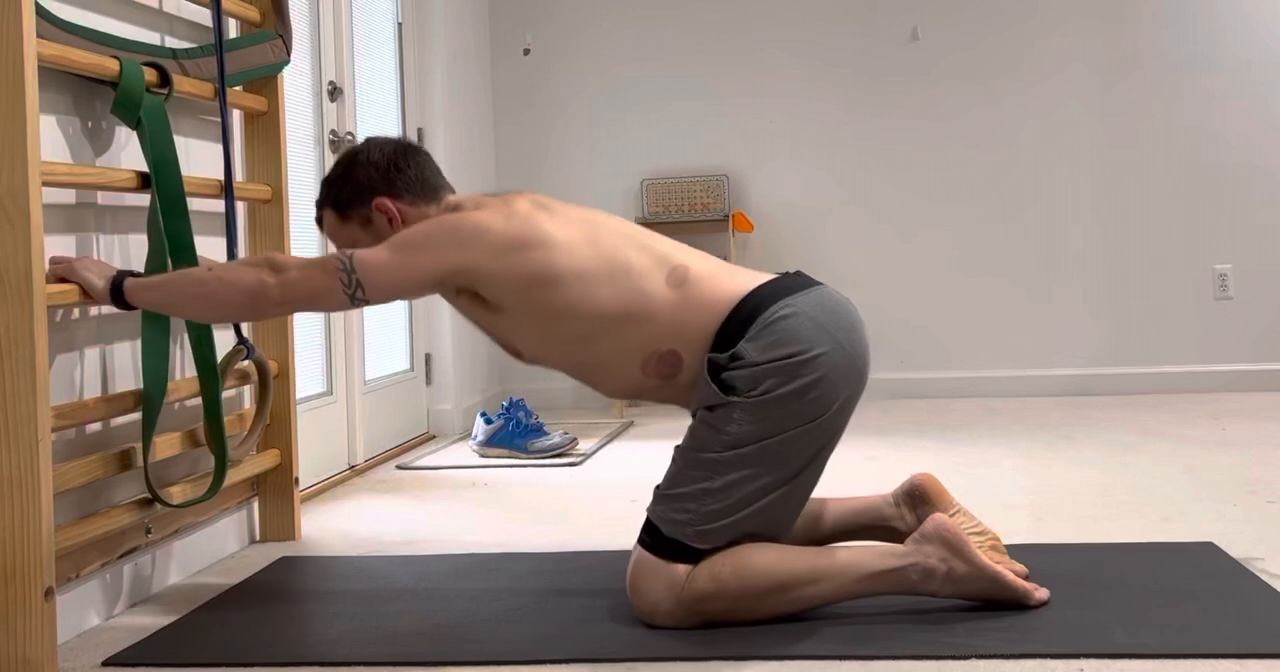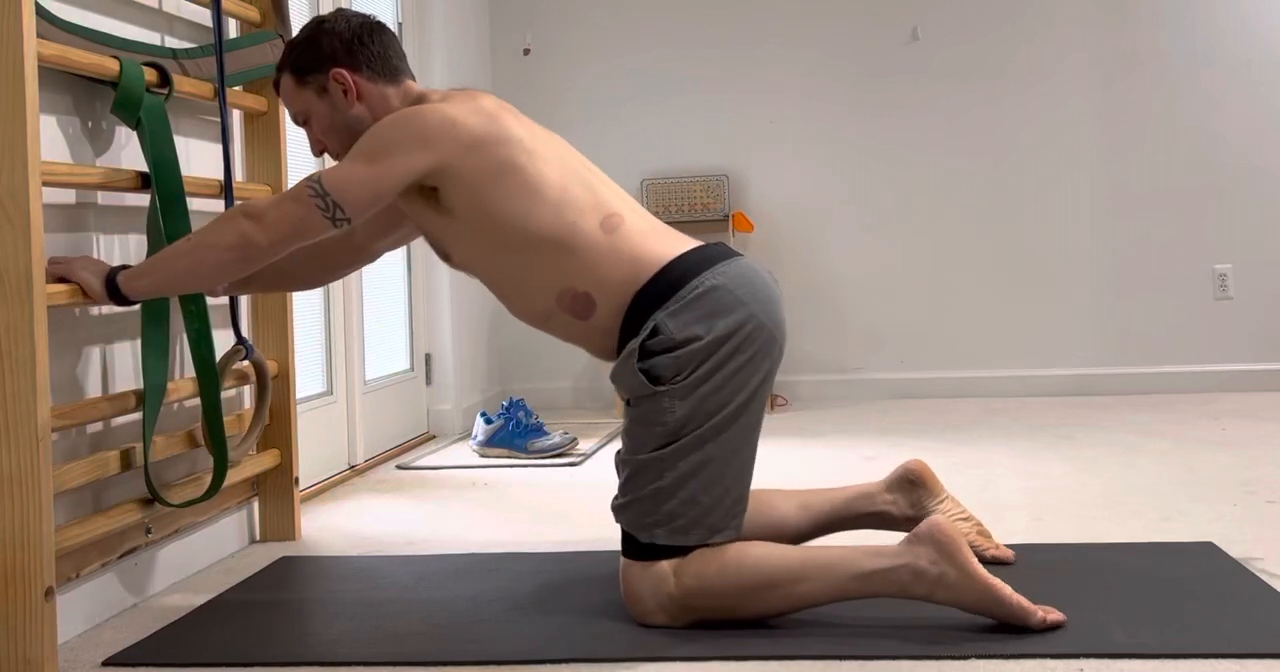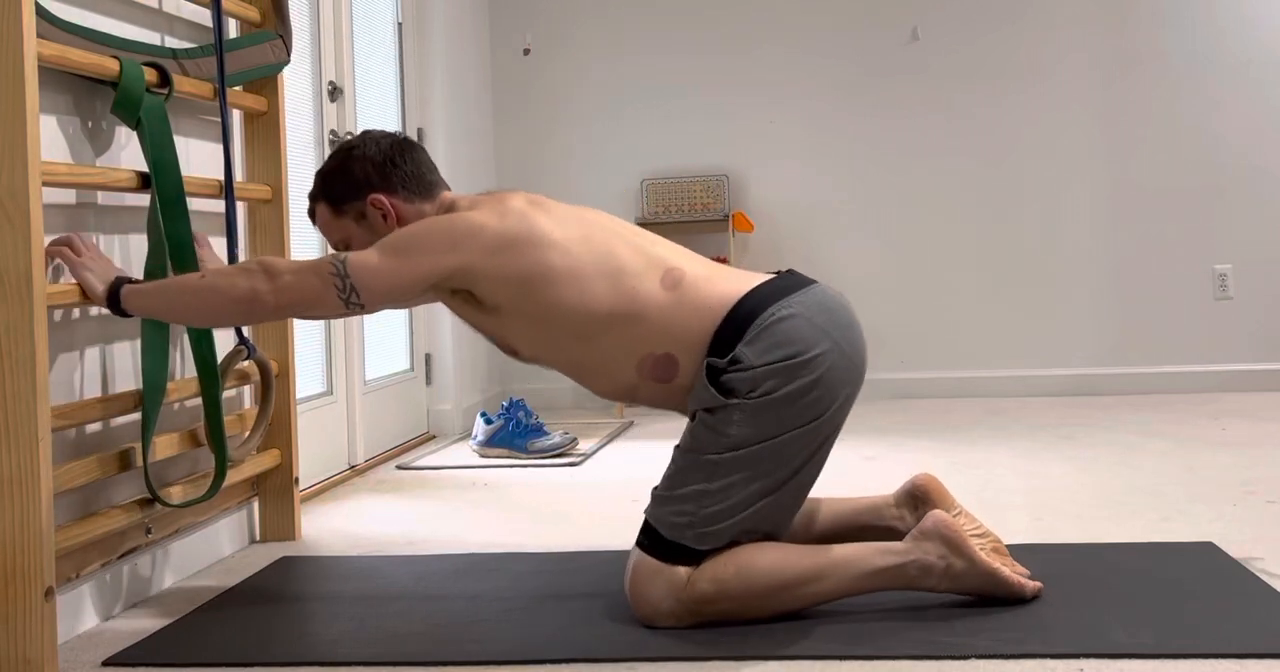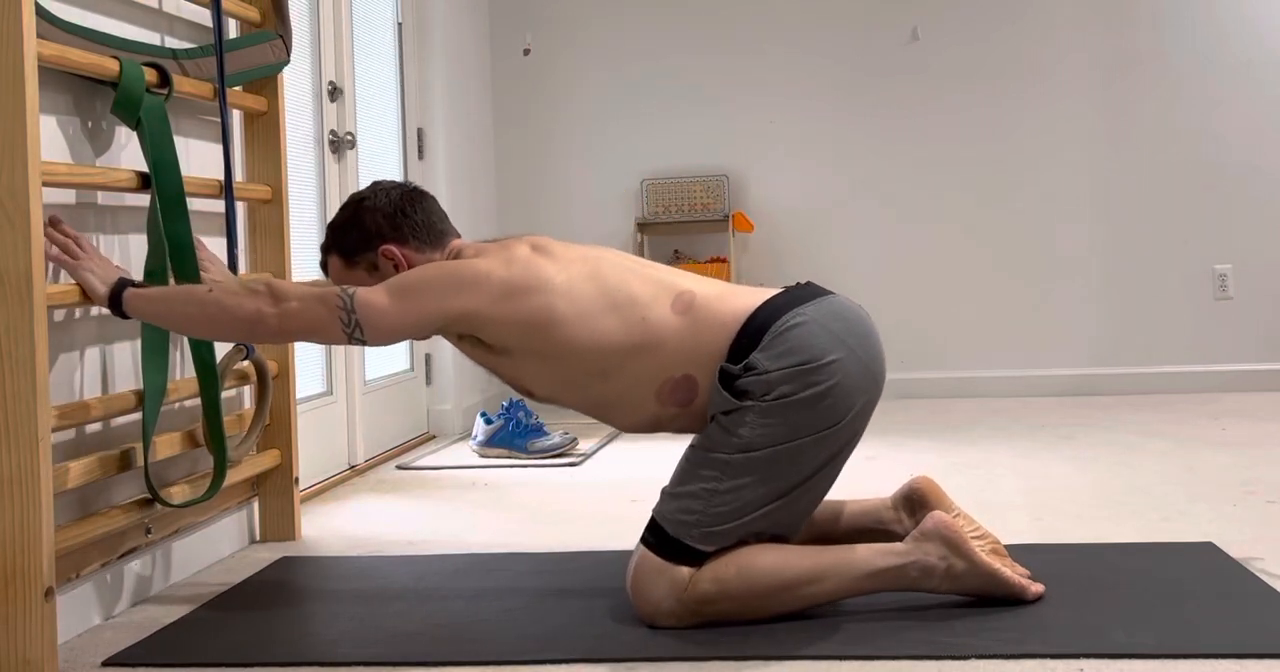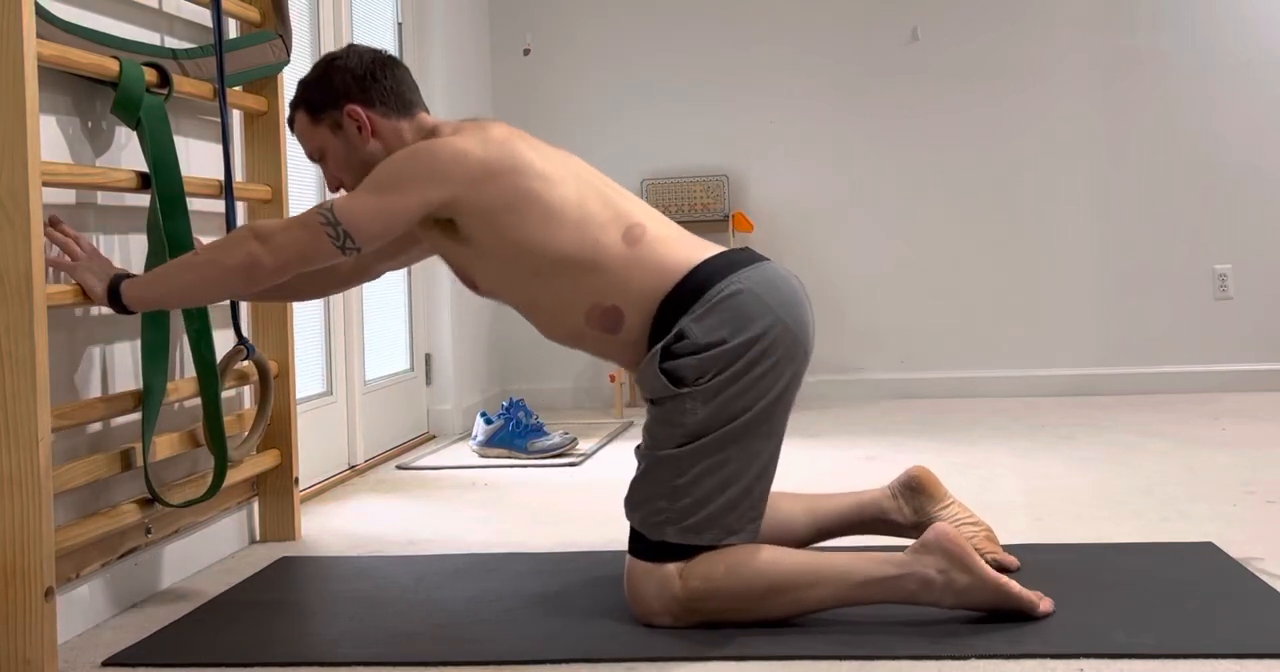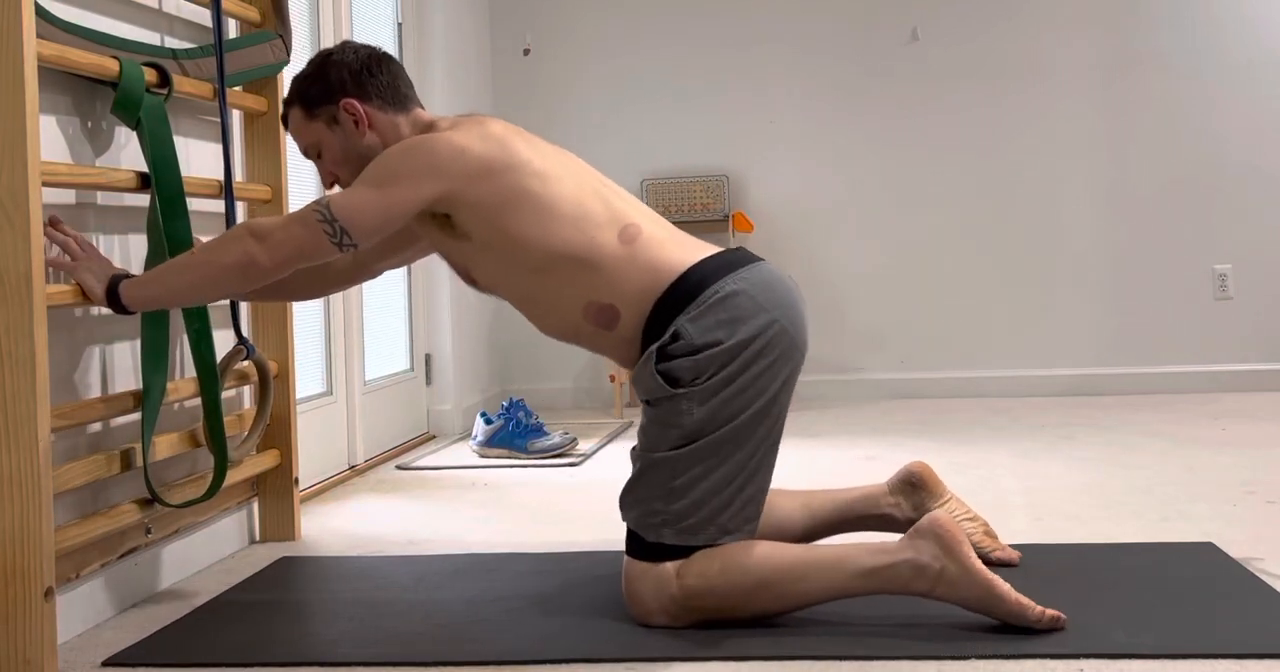
dt=0.7s
person 1, frame 1
left shoulder: (457, 237)
right shoulder: (496, 223)
left elbow: (279, 284)
right elbow: (306, 288)
left wrist: (121, 284)
right wrist: (200, 287)
left hip: (782, 354)
right hip: (807, 328)
left knee: (664, 587)
right knee: (714, 541)
left ankle: (924, 562)
right ankle: (898, 509)
person 1, frame 2
left shoulder: (421, 126)
right shoulder: (436, 159)
left elbow: (264, 228)
right elbow: (329, 255)
left wrist: (121, 283)
right wrist: (196, 278)
left hip: (694, 323)
right hip: (722, 302)
left knee: (661, 589)
right knee: (698, 538)
left ankle: (916, 562)
right ankle: (891, 498)
person 1, frame 3
left shoulder: (452, 240)
right shoulder: (491, 227)
left elbow: (275, 289)
left wrist: (119, 290)
right wrist: (220, 281)
left hip: (778, 354)
right hip: (805, 324)
left knee: (664, 589)
right knee: (718, 539)
left ankle: (918, 559)
right ankle: (901, 510)
person 1, frame 4
left shoulder: (460, 287)
right shoulder: (504, 261)
left elbow: (277, 311)
left wrist: (120, 291)
right wrist: (221, 291)
left hip: (798, 363)
right hip: (824, 334)
left knee: (664, 587)
right knee: (720, 542)
left ankle: (918, 560)
right ankle: (901, 512)
person 1, frame 5
left shoulder: (432, 160)
right shoulder: (457, 182)
left elbow: (275, 251)
right elbow: (337, 266)
left wrist: (126, 288)
right wrist: (215, 282)
left hip: (724, 325)
right hip: (747, 305)
left knee: (665, 588)
right knee: (710, 537)
left ankle: (923, 569)
right ankle: (897, 503)
person 1, frame 6
left shoulder: (430, 157)
right shoulder: (457, 176)
left elbow: (272, 248)
right elbow: (339, 267)
left wrist: (122, 288)
right wrist: (207, 282)
left hip: (717, 328)
right hip: (746, 306)
left knee: (662, 589)
right knee: (707, 537)
left ankle: (916, 558)
right ankle: (894, 499)
